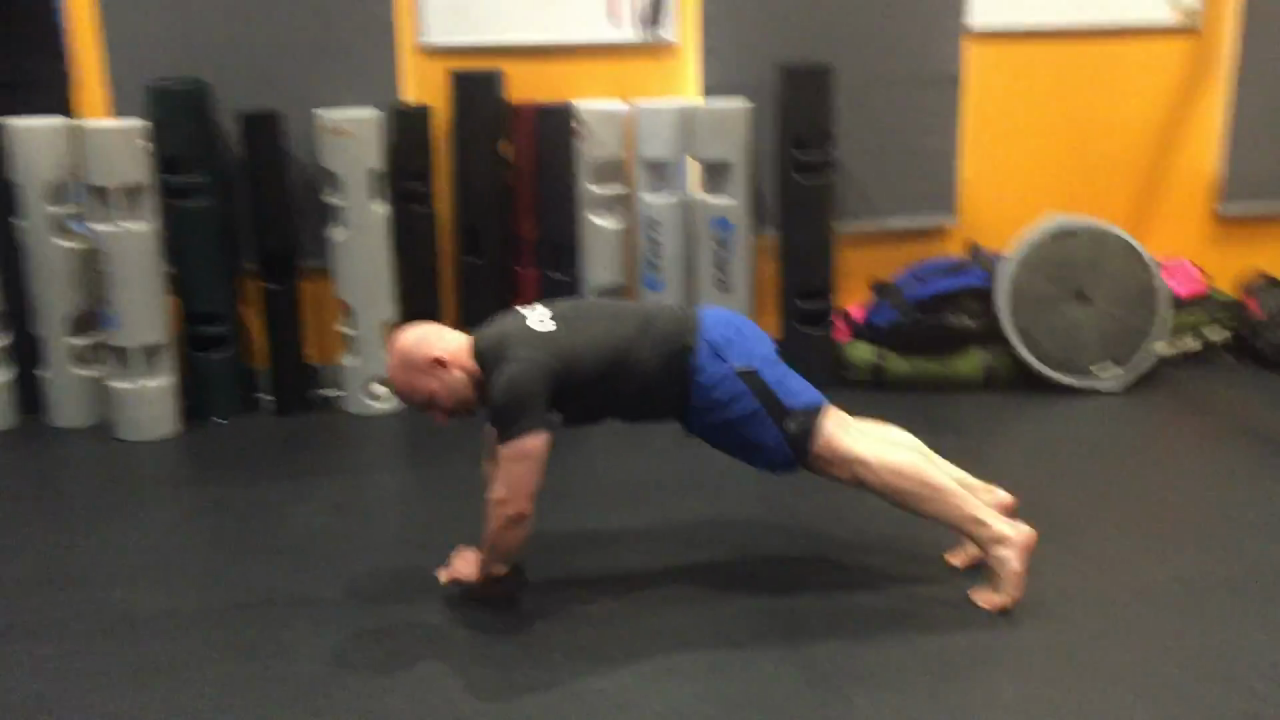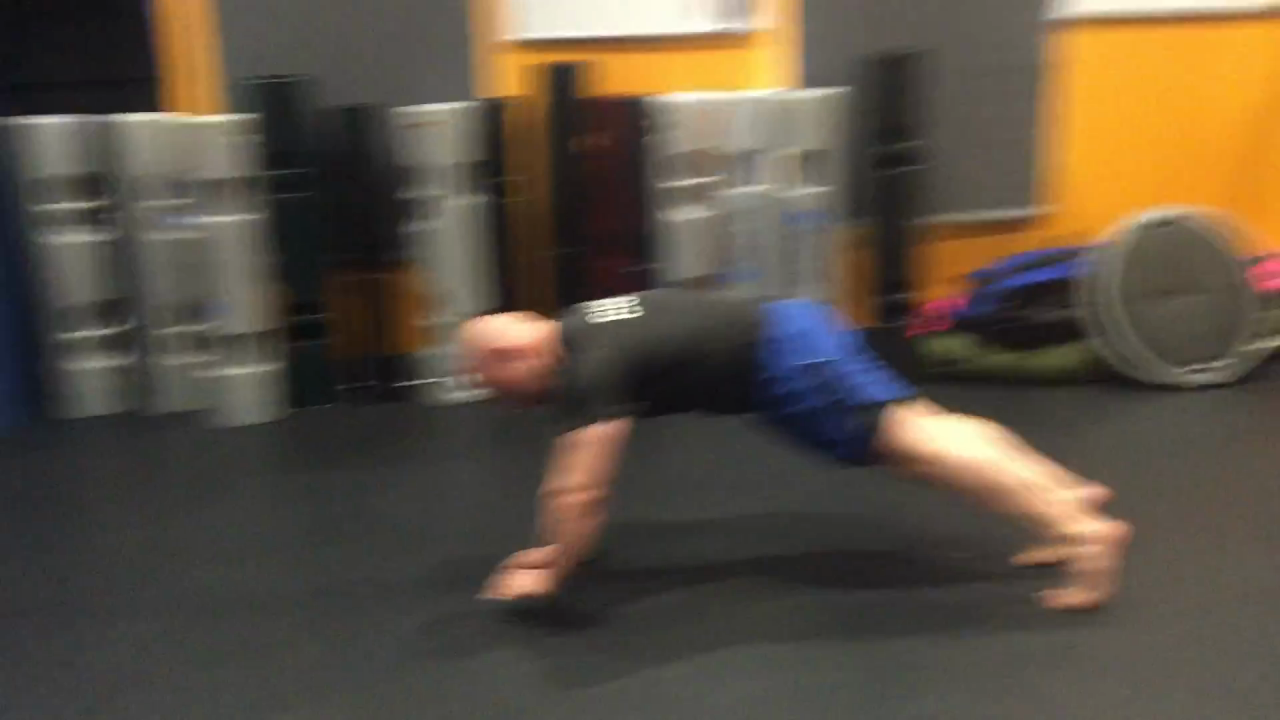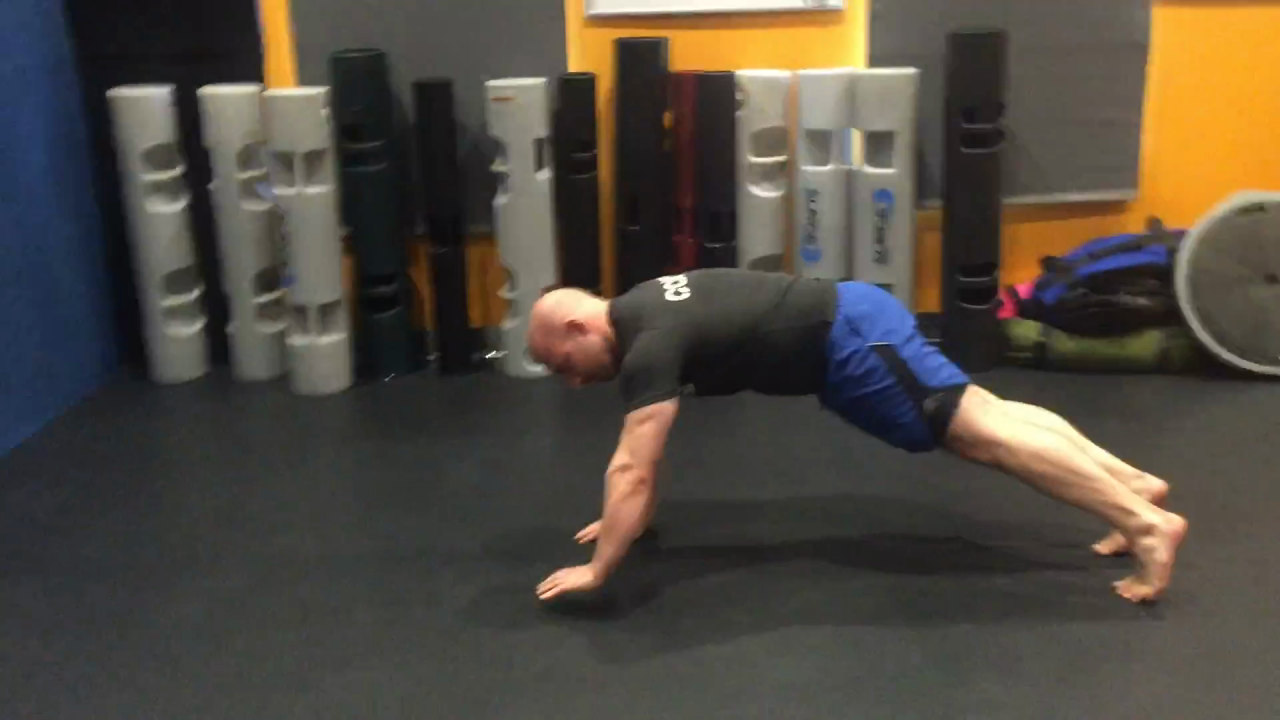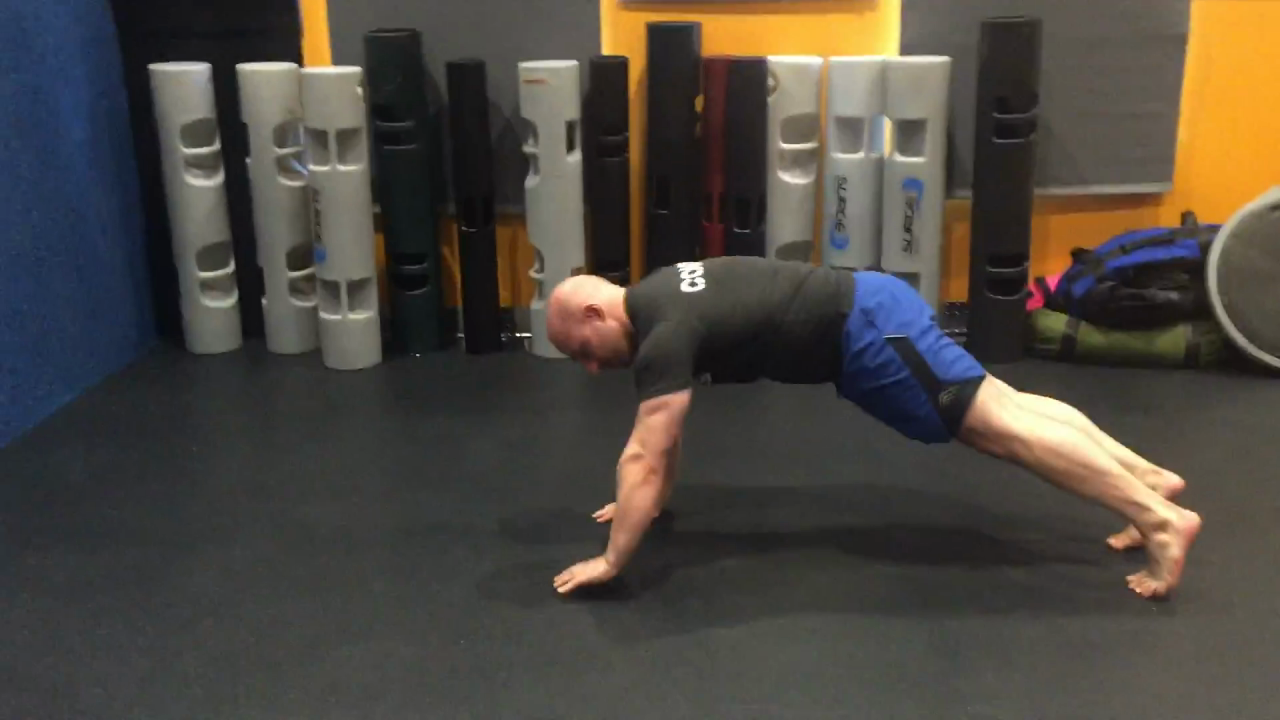
dt=0.1s
person 1, frame 1
left shoulder: (515, 376)
right shoulder: (498, 349)
left elbow: (515, 502)
right elbow: (504, 476)
left wrist: (487, 561)
right wrist: (495, 546)
left hip: (712, 364)
right hip: (709, 350)
left knee: (841, 448)
right knee: (845, 433)
left ankle: (999, 535)
right ankle: (982, 498)
person 1, frame 2
left shoulder: (588, 364)
right shoulder: (575, 337)
left elbow: (579, 488)
right elbow: (577, 474)
left wrist: (549, 572)
right wrist: (560, 542)
left hip: (783, 360)
right hip: (784, 342)
left knee: (914, 444)
right knee: (923, 425)
left ankle: (1079, 532)
right ankle: (1067, 495)
person 1, frame 3
left shoulder: (649, 343)
right shoulder: (638, 314)
left elbow: (631, 466)
right elbow: (645, 448)
left wrist: (598, 571)
right wrist: (634, 514)
left hip: (850, 340)
right hip: (847, 324)
left knee: (987, 434)
right knee: (984, 411)
left ankle: (1148, 527)
right ankle: (1135, 485)
person 1, frame 4
left shoulder: (663, 333)
right shoulder: (654, 302)
left elbow: (643, 456)
right elbow: (662, 431)
left wrist: (611, 562)
right wrist: (648, 499)
left hip: (865, 332)
right hip: (864, 309)
left knee: (1002, 427)
right knee: (1003, 402)
left ankle: (1162, 521)
right ankle: (1152, 479)
